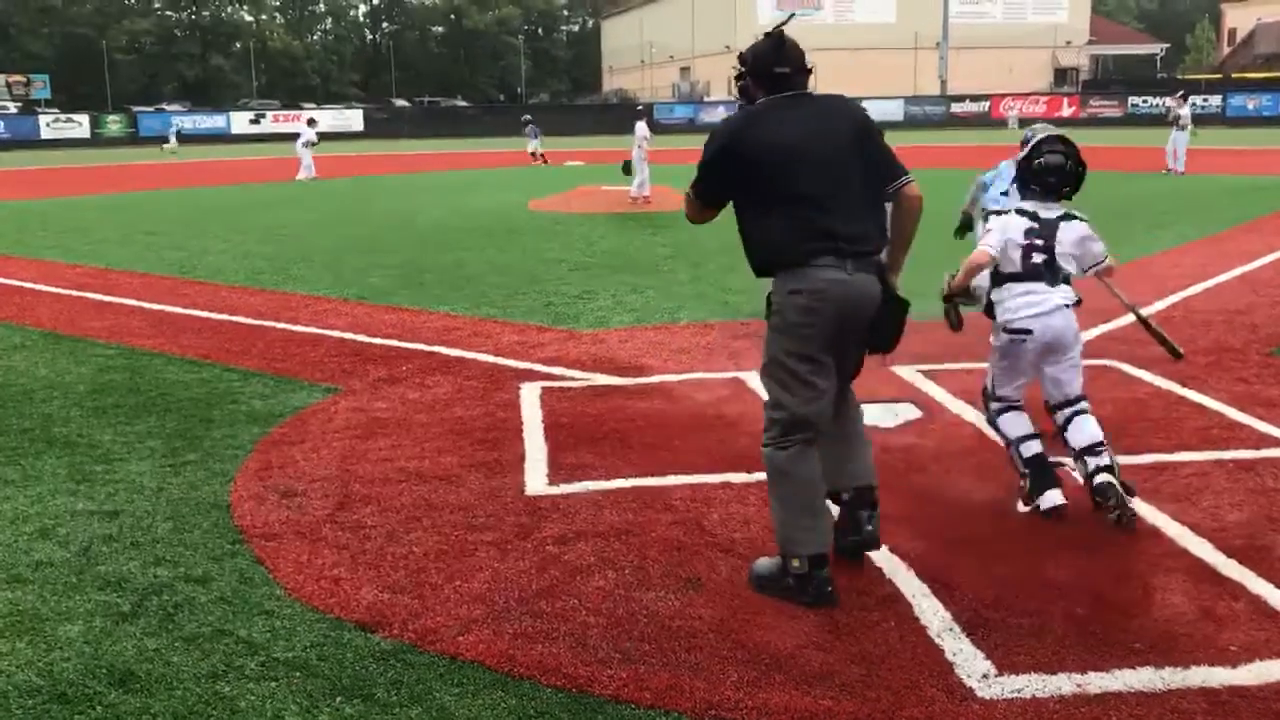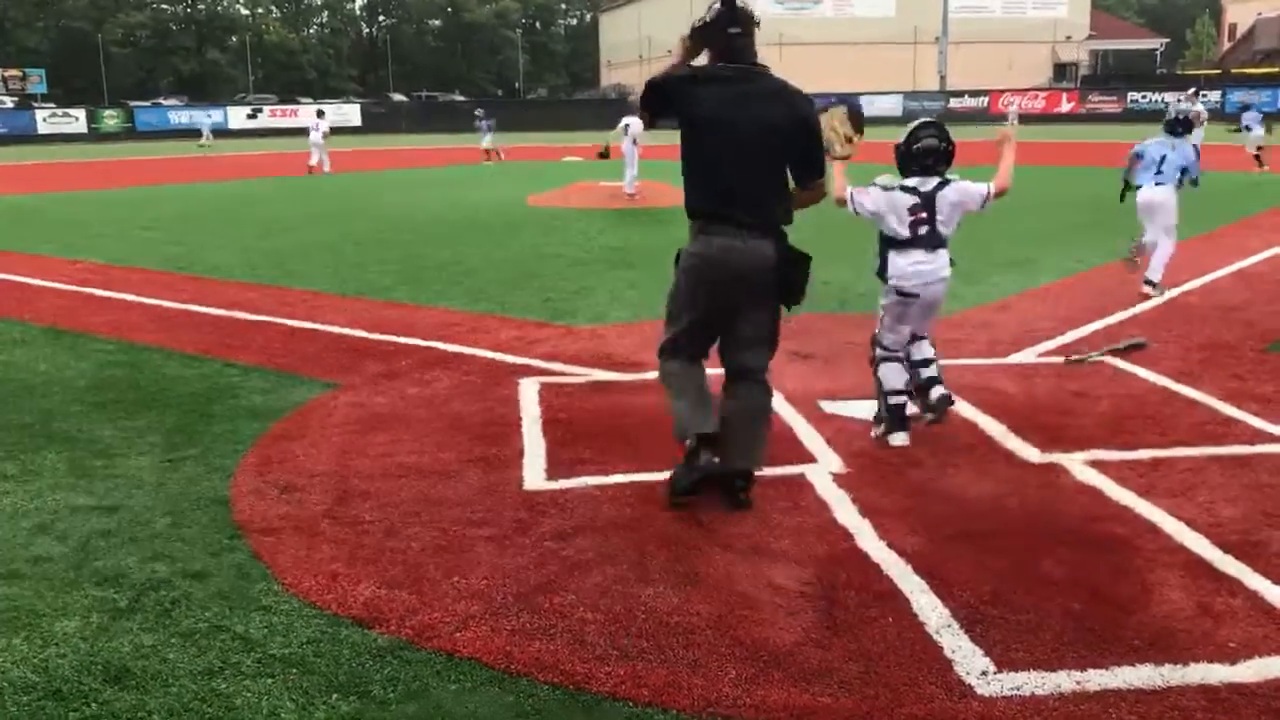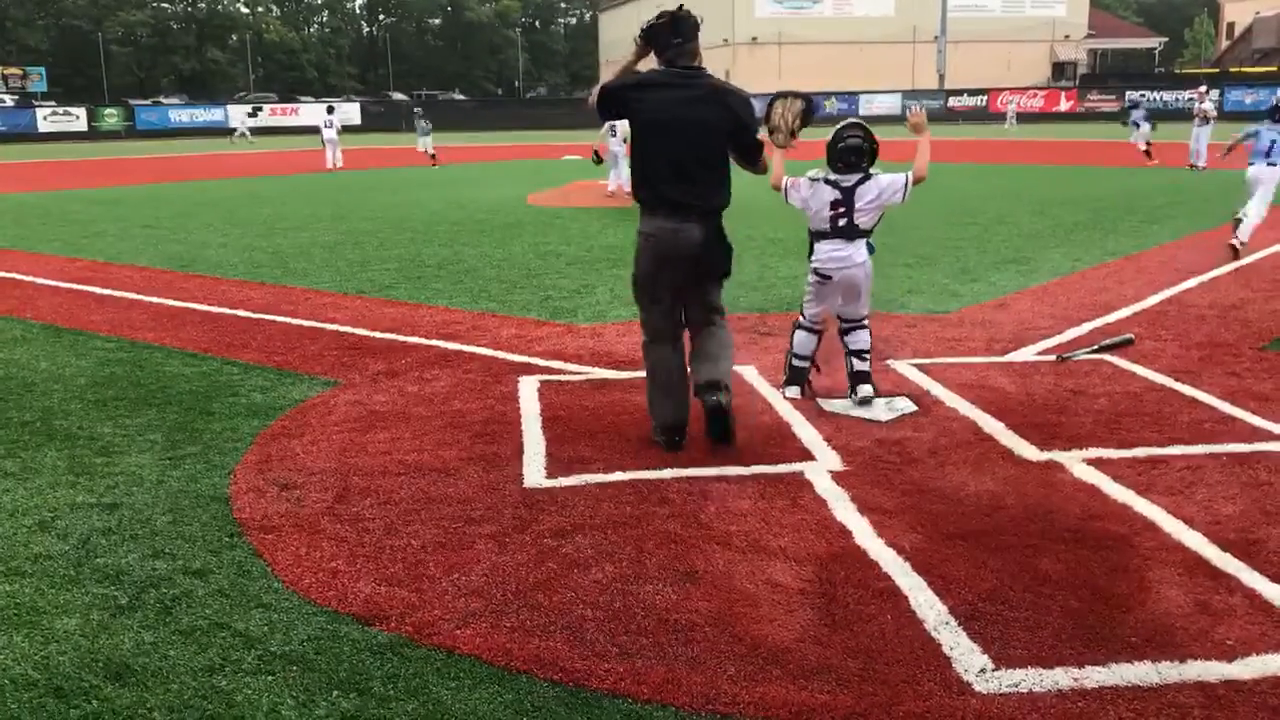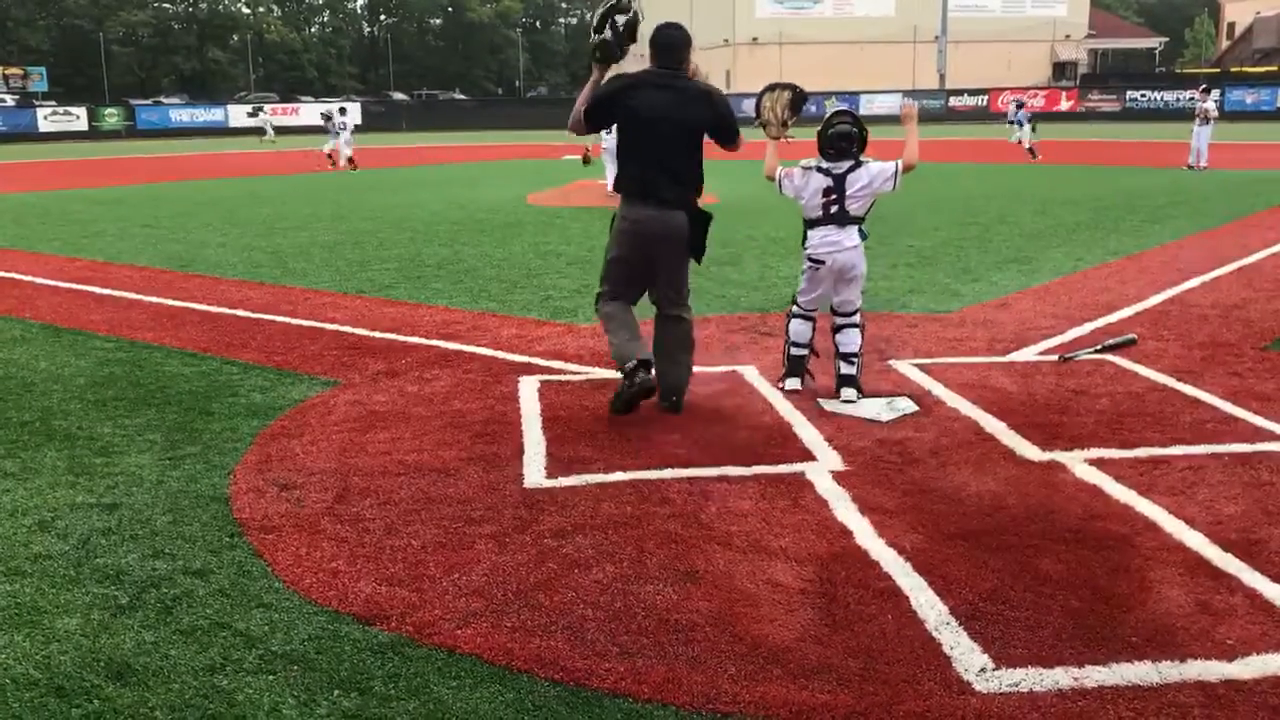
dt=0.5s
person 1, frame 1
left shoulder: (738, 132)
right shoulder: (847, 113)
left elbow: (697, 212)
right elbow: (909, 195)
right wrist: (891, 269)
left hip: (805, 286)
right hip: (864, 281)
left knee: (794, 424)
right knee: (833, 399)
left ankle: (807, 566)
right ankle: (859, 508)
person 1, frame 2
left shoulder: (690, 86)
right shoulder: (793, 102)
left elbow: (642, 107)
right elbow: (814, 189)
left wrist: (683, 58)
left hip: (710, 244)
right hip: (768, 249)
left knee: (680, 352)
right knee: (750, 366)
left ankle: (701, 447)
right ankle: (738, 474)
person 1, frame 3
left shoulder: (638, 90)
right shoulder: (728, 97)
left elbow: (596, 100)
right elbow: (759, 165)
left wrist: (634, 58)
left hip: (658, 227)
right hip: (705, 228)
left knee: (662, 329)
right knee: (709, 318)
left ankle: (671, 424)
right ankle: (715, 391)
person 1, frame 4
left shoulder: (625, 88)
right shoulder: (707, 98)
left elbow: (577, 124)
right elbow: (734, 143)
left wrist: (596, 76)
left hip: (636, 214)
right hip: (681, 217)
left knee: (613, 297)
right knee: (674, 308)
left ankle: (636, 367)
right ankle: (673, 390)
person 2, frame 1
left shoulder: (1007, 218)
right shoulder: (1077, 227)
left elbow: (980, 258)
right elbow: (1106, 268)
left wrist: (955, 285)
right wrist: (1090, 261)
left hip: (1016, 322)
right hip: (1061, 318)
left knee: (1003, 401)
right knee: (1070, 403)
left ankle: (1042, 486)
right ankle: (1104, 481)
person 2, frame 2
left shoulder: (888, 193)
right shoulder: (954, 190)
left elbow: (840, 195)
right elbow: (1001, 186)
left wrist: (837, 159)
right wrist: (1008, 147)
left hip: (903, 281)
right hip: (938, 278)
left knee: (888, 348)
right knee: (916, 336)
left ankle: (895, 423)
right ankle: (933, 390)
person 2, frame 3
left shoulder: (814, 185)
right shoulder: (877, 185)
left elbow: (777, 182)
right elbow: (919, 174)
left wrist: (779, 146)
right wrist: (922, 134)
left hip: (825, 264)
right hip: (858, 264)
left knee: (810, 321)
right knee: (856, 322)
left ankle: (795, 382)
right ankle: (862, 382)
person 2, frame 4
left shoulder: (807, 173)
right shoulder: (868, 172)
left elbow: (771, 172)
right elbow: (910, 162)
left wrist: (773, 137)
right wrist: (911, 124)
left hip: (818, 252)
right hip: (851, 251)
left knee: (803, 310)
right knee: (848, 316)
left ankle: (794, 374)
right ankle: (848, 383)
